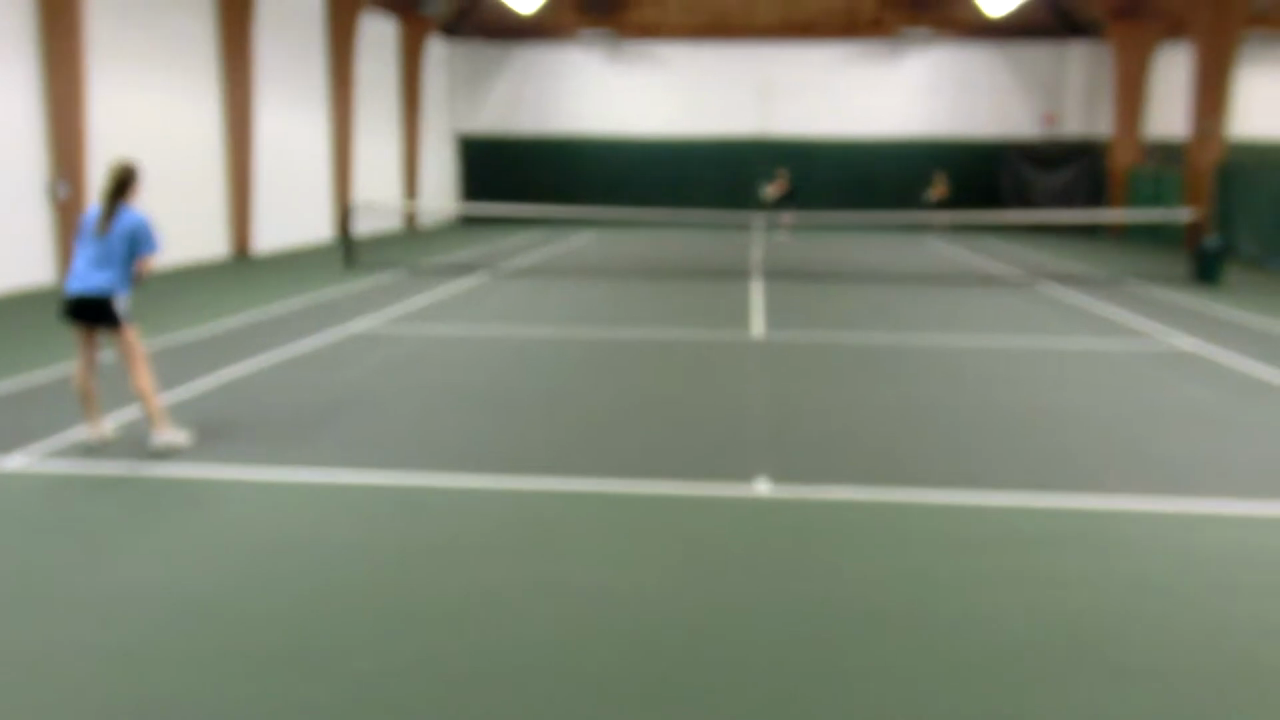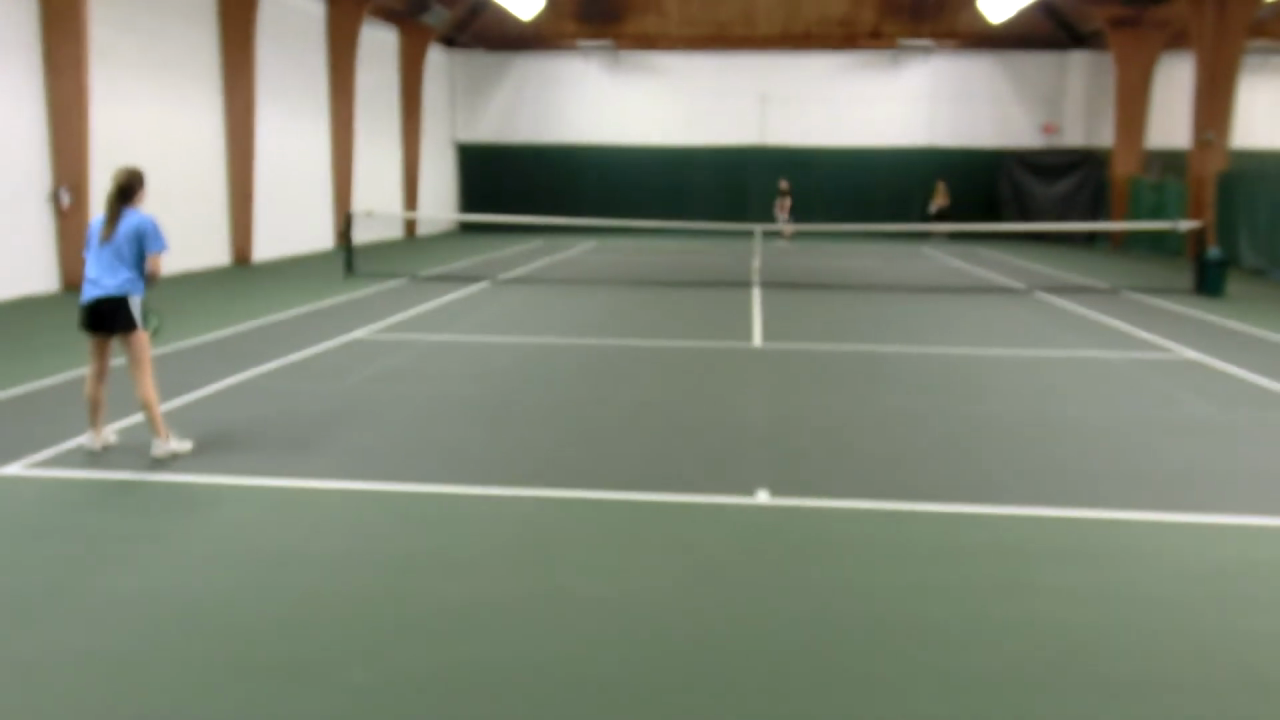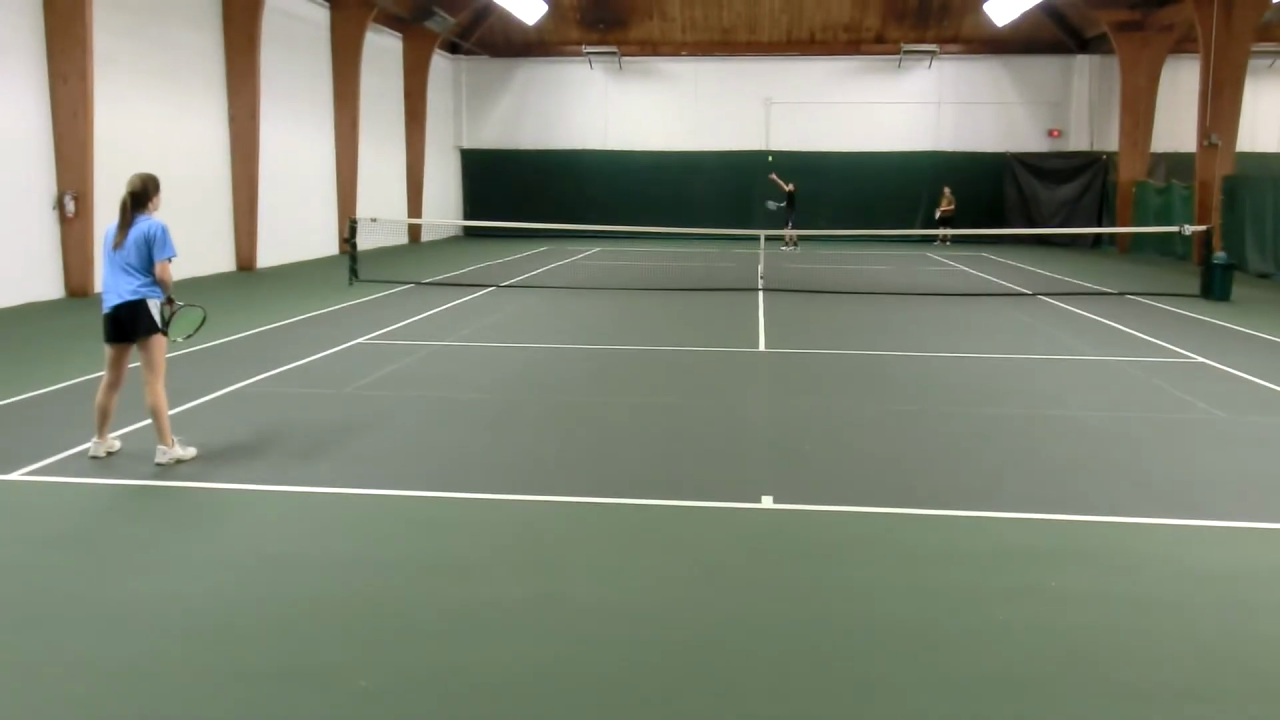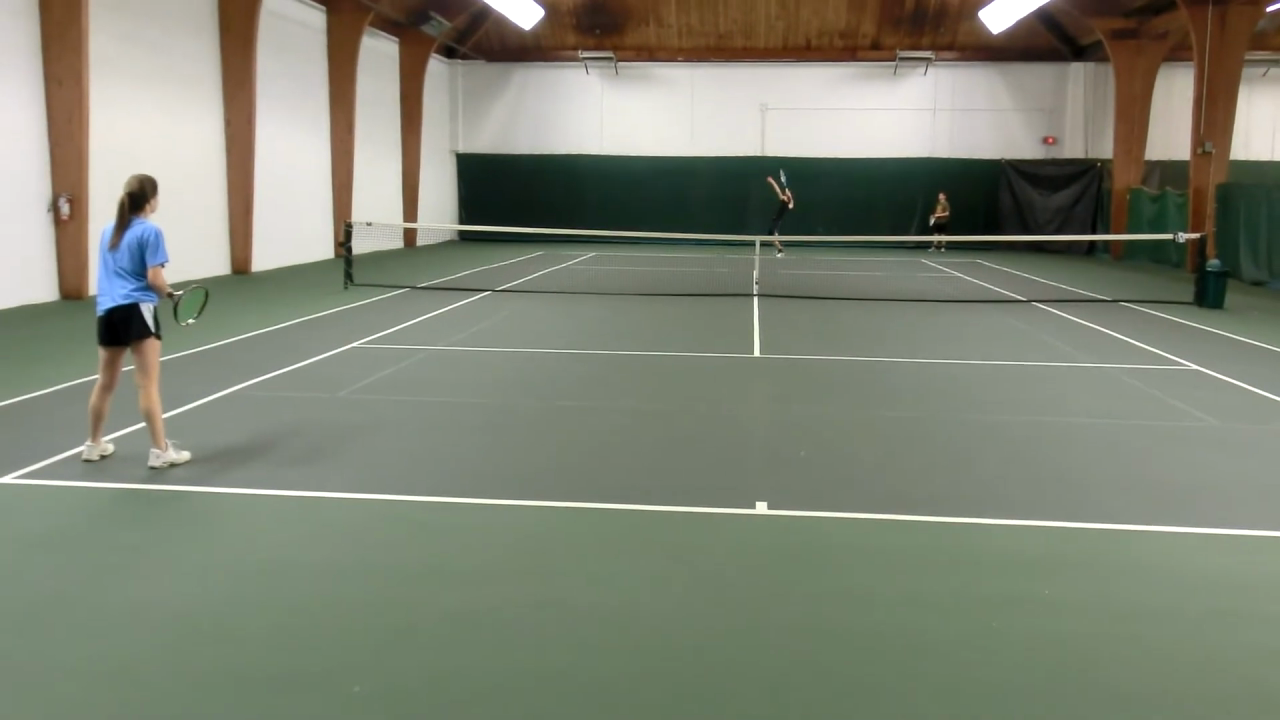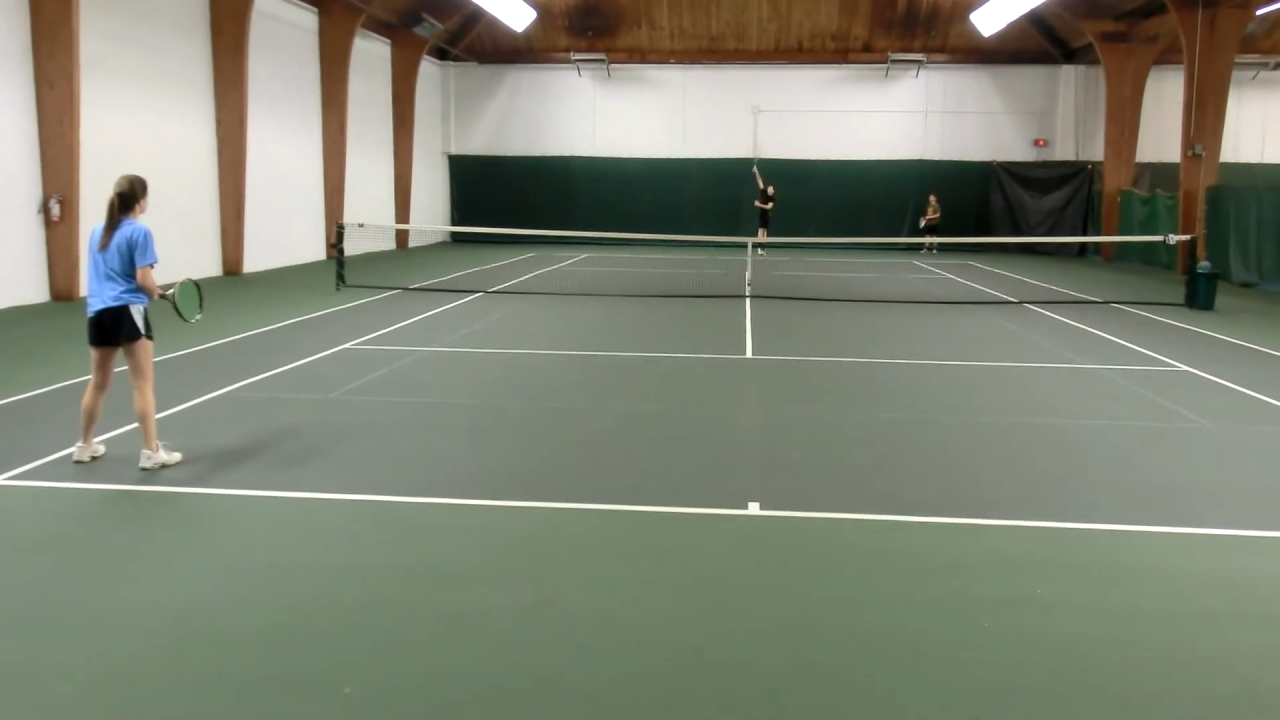
dt=0.5s
person 1, frame 1
left shoulder: (91, 214)
right shoulder: (137, 222)
left elbow: (79, 251)
right elbow: (142, 270)
left hip: (77, 293)
right hip: (108, 295)
left knee: (85, 360)
right knee: (138, 364)
left ankle: (95, 425)
right ankle: (161, 428)
person 1, frame 2
left shoulder: (97, 222)
right shoulder: (143, 222)
left elbow: (90, 260)
right elbow: (153, 268)
right wrist: (142, 282)
left hip: (91, 300)
right hip: (122, 300)
left knee: (97, 370)
right knee: (142, 373)
left ankle: (96, 434)
right ankle: (161, 439)
person 1, frame 3
left shoulder: (112, 230)
right shoulder: (155, 227)
right elbow: (162, 274)
right wrist: (167, 294)
left hip: (112, 308)
right hip: (142, 306)
left knee: (111, 379)
right knee: (154, 380)
left ankle: (100, 441)
right ankle: (166, 446)
person 1, frame 4
left shoulder: (109, 231)
right shoulder: (149, 231)
right elbow: (154, 279)
right wrist: (166, 292)
left hip: (107, 311)
right hip: (136, 310)
left knee: (105, 382)
right knee: (148, 384)
left ankle: (93, 444)
right ankle: (160, 450)
person 1, frame 5
left shoulder: (98, 231)
right shoulder: (138, 232)
right elbow: (143, 279)
right wrist: (155, 293)
left hip: (97, 312)
right hip: (127, 311)
left knee: (98, 383)
right knee: (142, 384)
left ankle: (85, 445)
right ankle: (151, 451)
